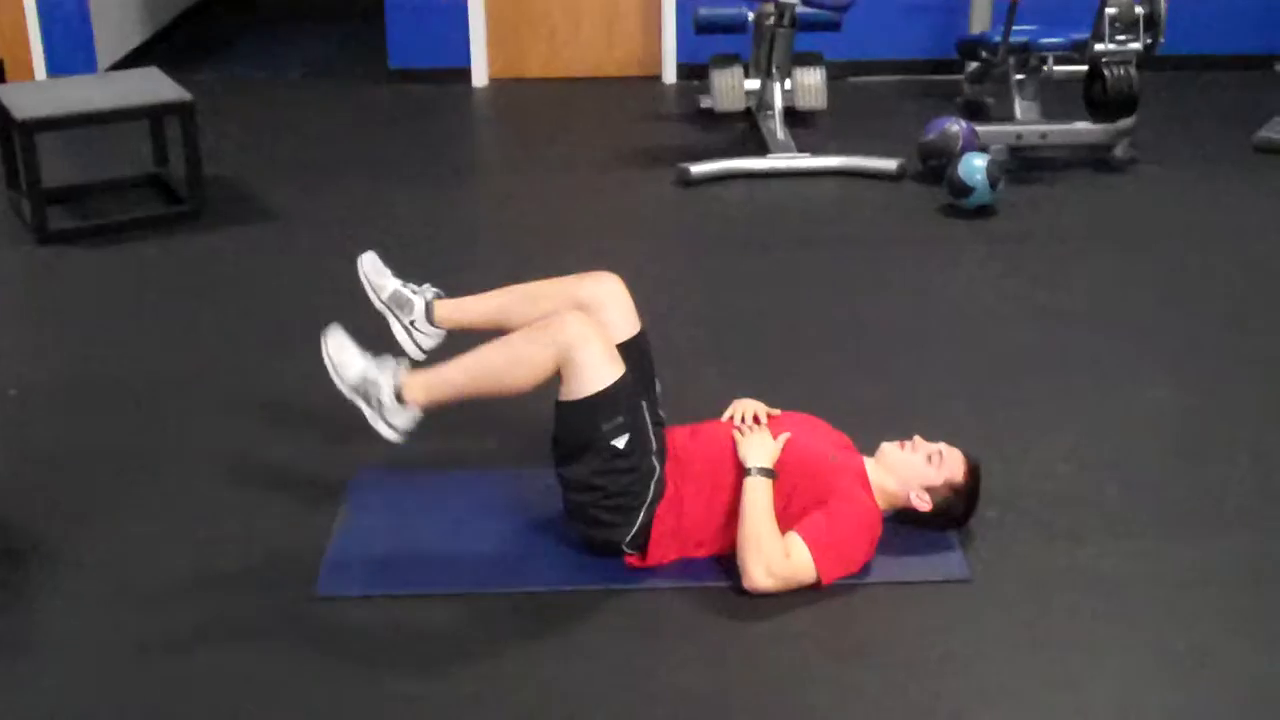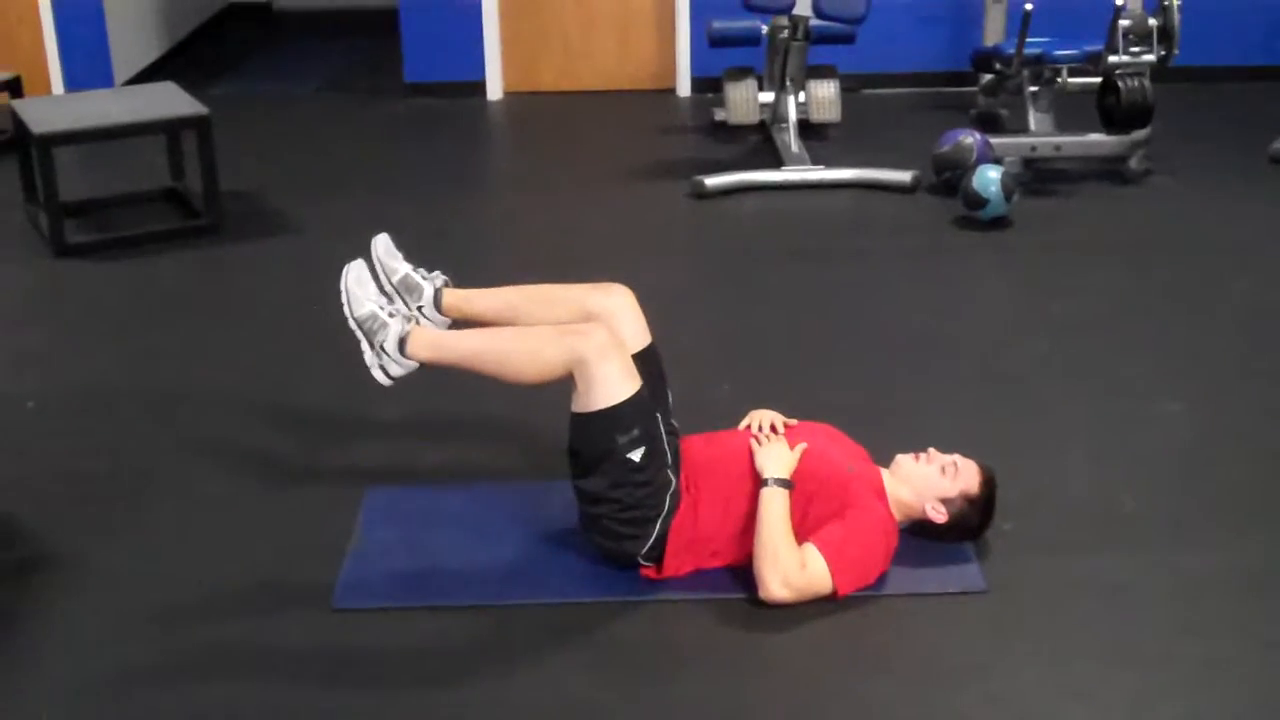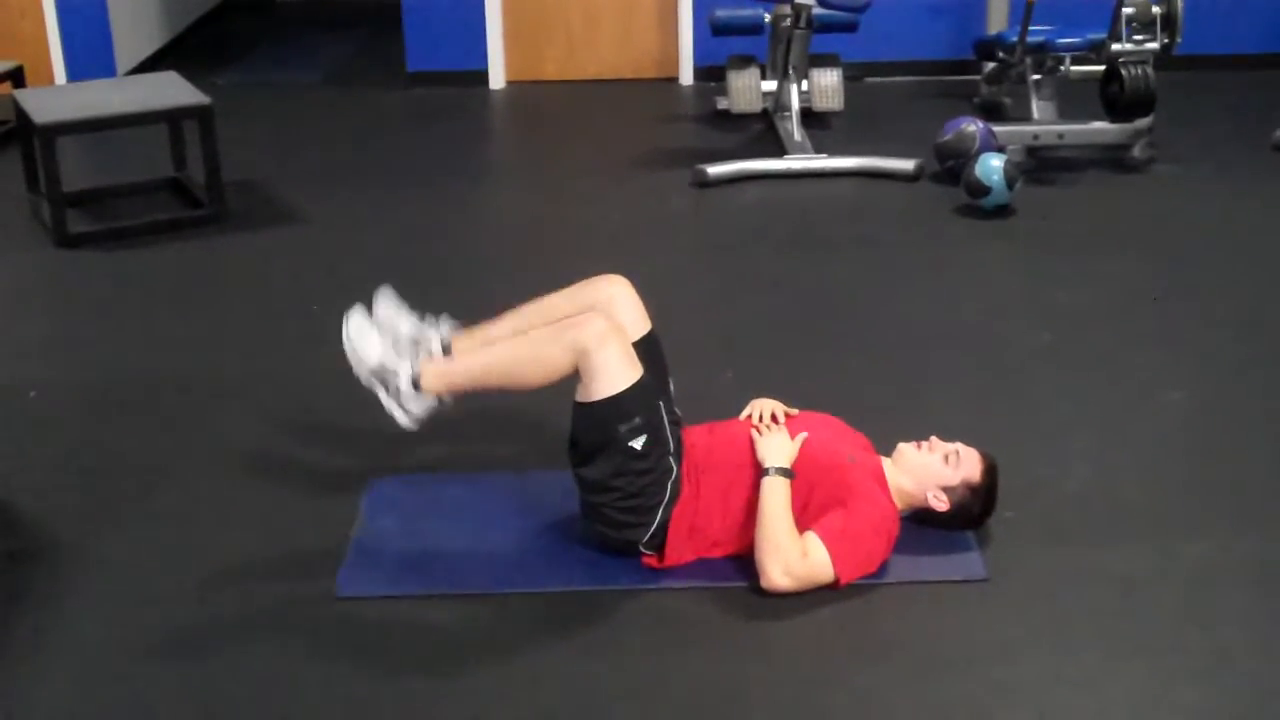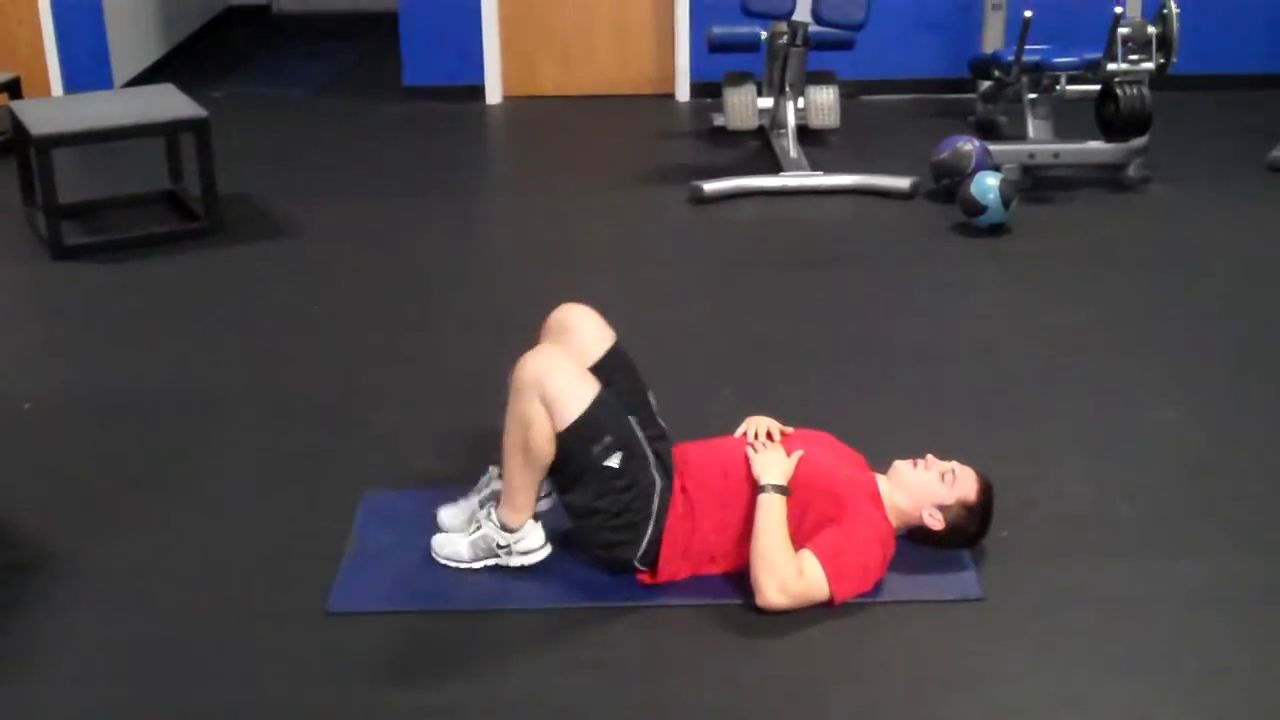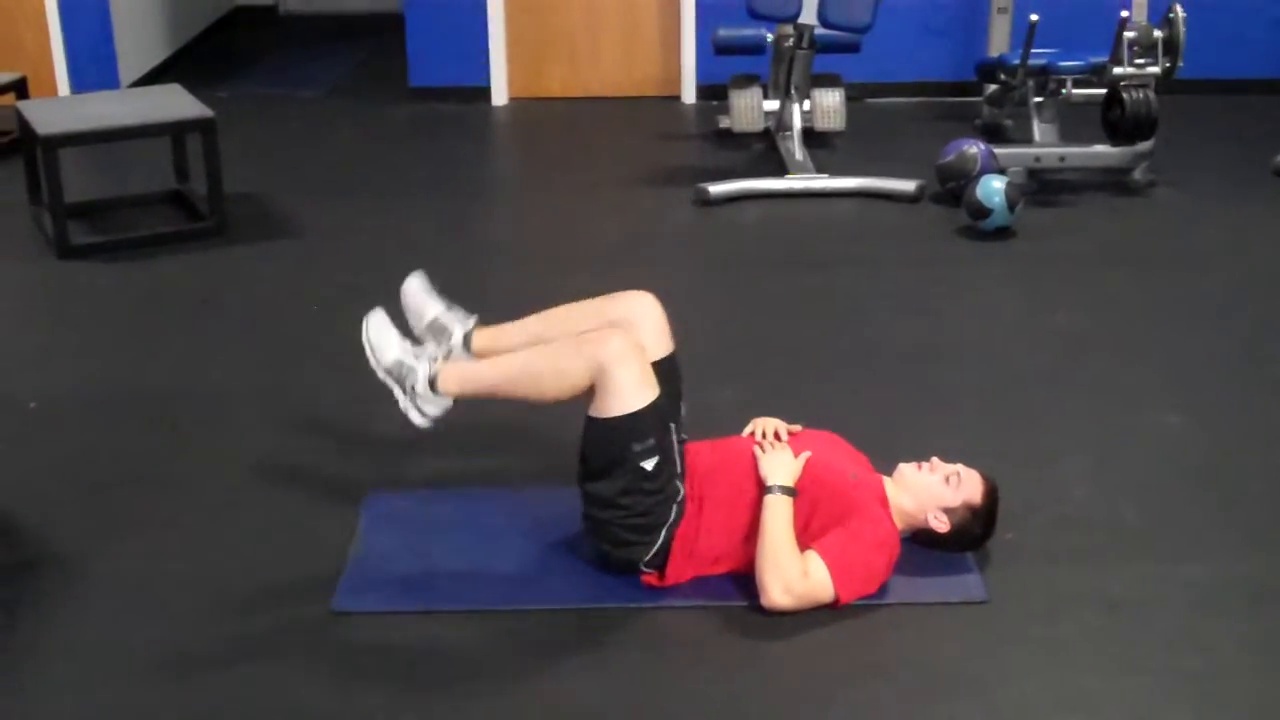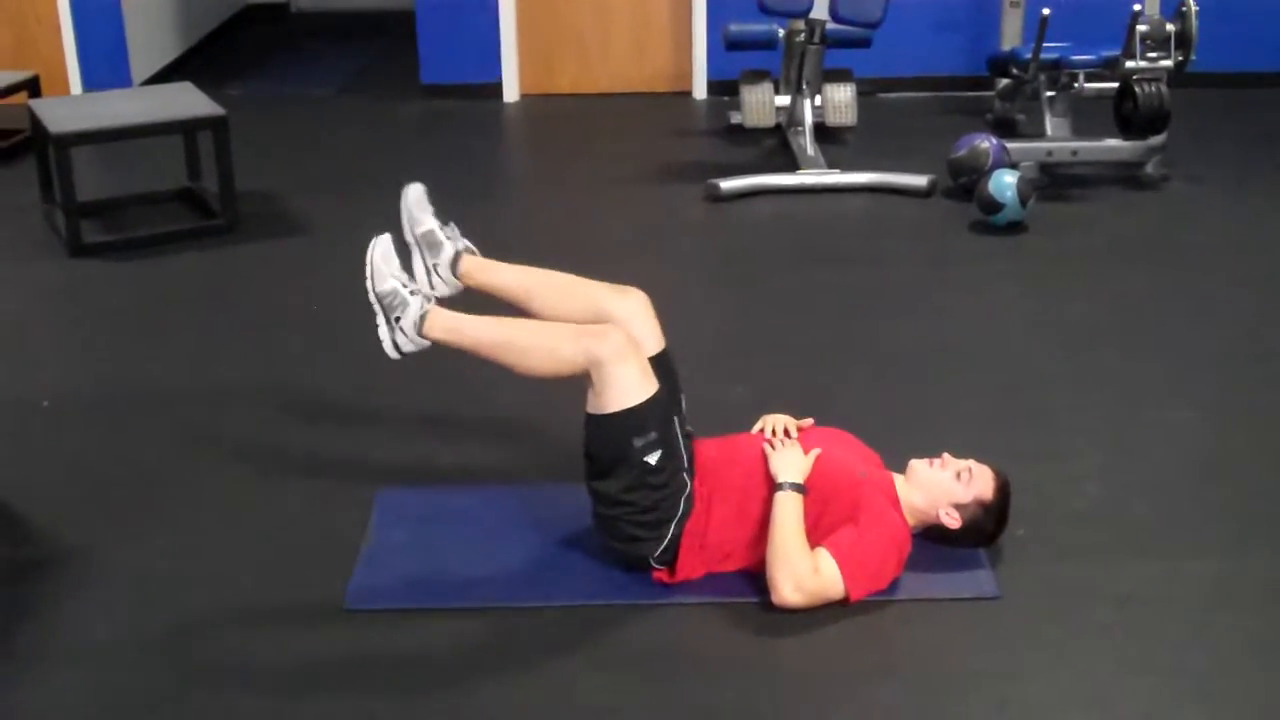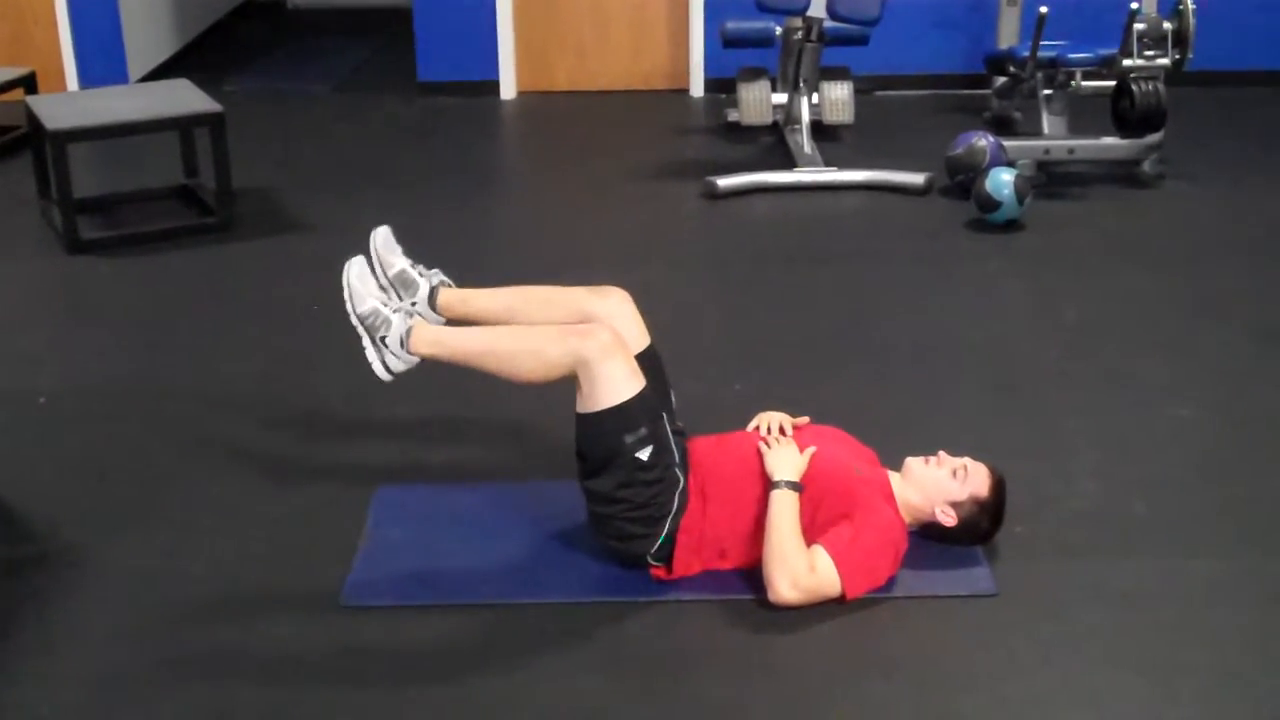
dt=0.5s
person 1, frame 1
left shoulder: (855, 519)
right shoulder: (843, 457)
left elbow: (761, 573)
left wrist: (757, 469)
right wrist: (750, 410)
left hip: (633, 507)
right hip: (656, 451)
left knee: (574, 331)
right knee: (600, 291)
left ankle: (400, 394)
right ankle: (430, 315)
person 1, frame 2
left shoulder: (871, 531)
right shoulder: (856, 465)
left elbow: (777, 584)
left wrist: (775, 479)
right wrist: (767, 422)
left hip: (647, 520)
right hip: (669, 464)
left knee: (593, 343)
right knee: (611, 301)
left ankle: (404, 345)
right ankle: (436, 302)
person 1, frame 3
left shoulder: (873, 519)
right shoulder: (858, 453)
left elbow: (778, 571)
left wrist: (776, 468)
right wrist: (769, 411)
left hip: (650, 510)
right hip: (672, 453)
left knee: (595, 334)
right knee: (611, 292)
left ankle: (420, 384)
right ankle: (446, 347)
person 1, frame 4
left shoulder: (869, 535)
right shoulder: (856, 472)
left elbow: (775, 590)
left wrist: (774, 484)
right wrist: (761, 429)
left hip: (646, 523)
right hip: (666, 470)
left knee: (539, 370)
right knee: (571, 322)
left ankle: (512, 528)
right ankle: (523, 481)
person 1, frame 5
left shoulder: (874, 541)
right shoulder: (860, 477)
left elbow: (780, 591)
left wrist: (778, 487)
right wrist: (771, 429)
left hip: (650, 527)
right hip: (676, 470)
left knee: (616, 350)
right knee: (637, 310)
left ankle: (435, 384)
right ankle: (464, 343)
person 1, frame 6
left shoulder: (884, 536)
right shoulder: (870, 467)
left elbow: (790, 588)
left wrist: (790, 484)
right wrist: (782, 426)
left hip: (661, 523)
right hip: (683, 468)
left knee: (610, 344)
right knee: (625, 305)
left ankle: (420, 323)
right ankle: (451, 265)
person 1, frame 7
left shoulder: (880, 532)
right shoulder: (866, 469)
left elbow: (787, 586)
left wrist: (784, 480)
right wrist: (775, 422)
left hip: (657, 519)
right hip: (678, 462)
left knee: (595, 344)
right knee: (609, 304)
left ankle: (408, 339)
right ankle: (434, 299)
